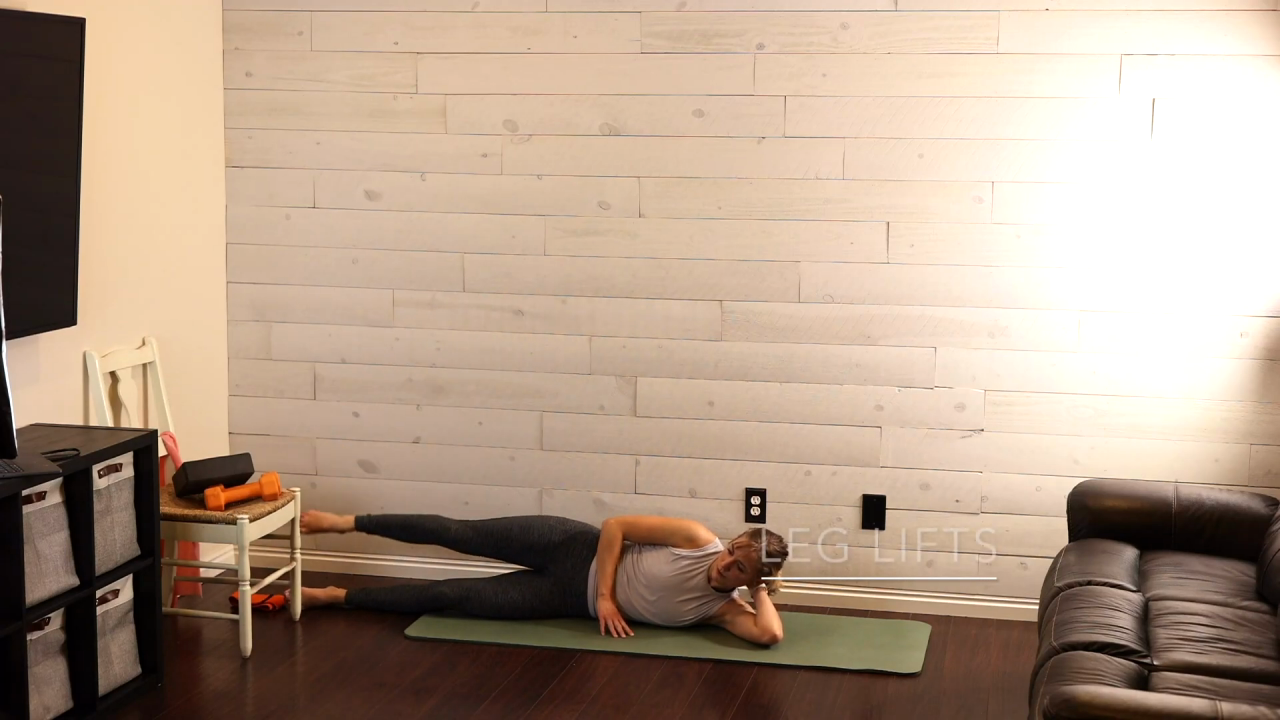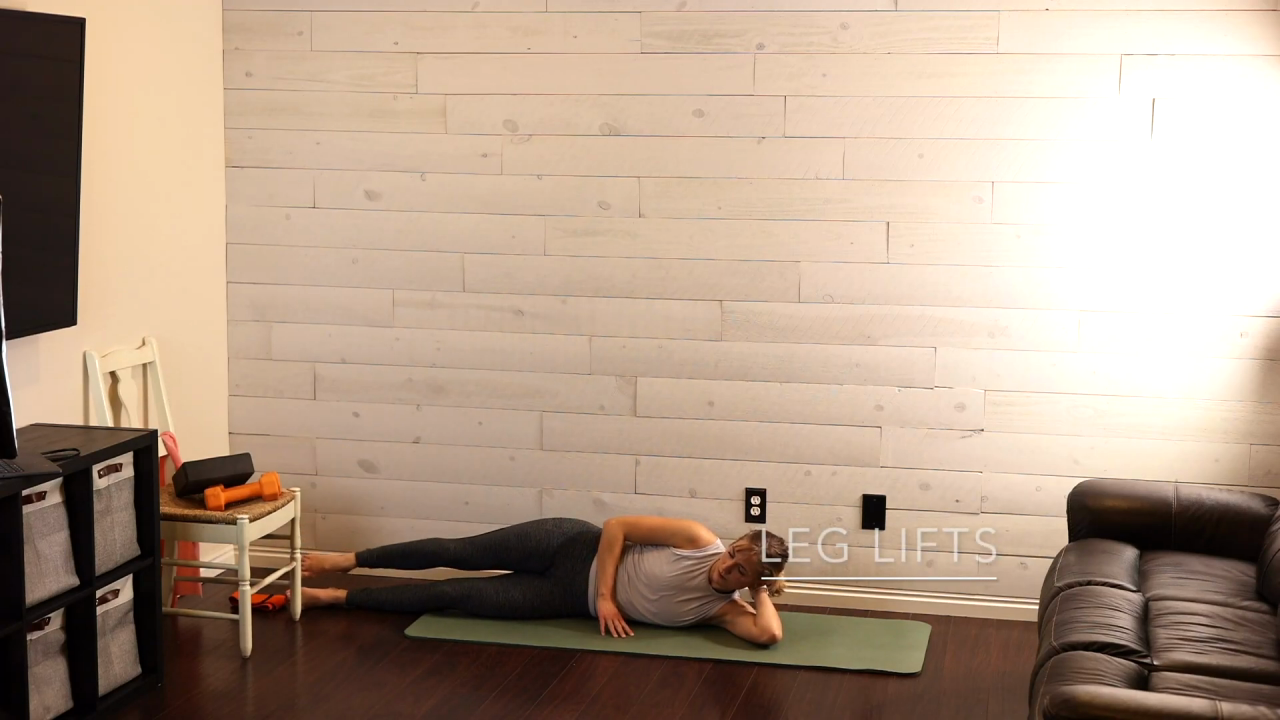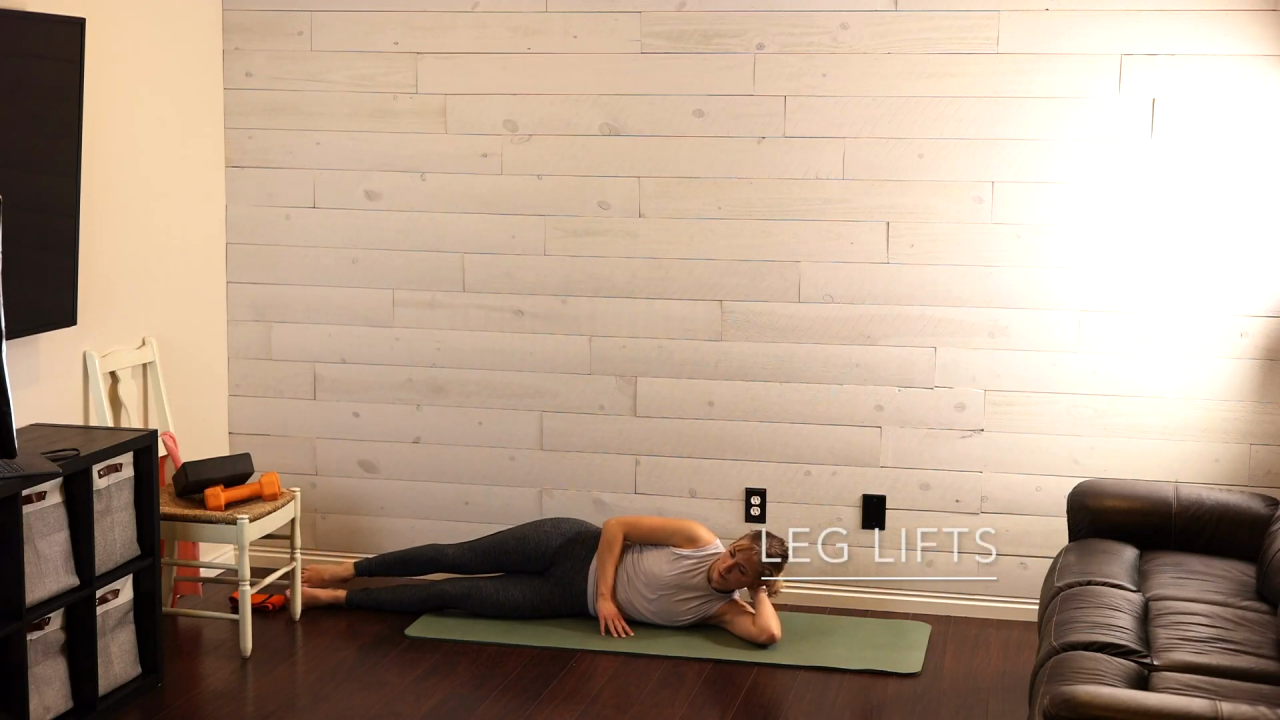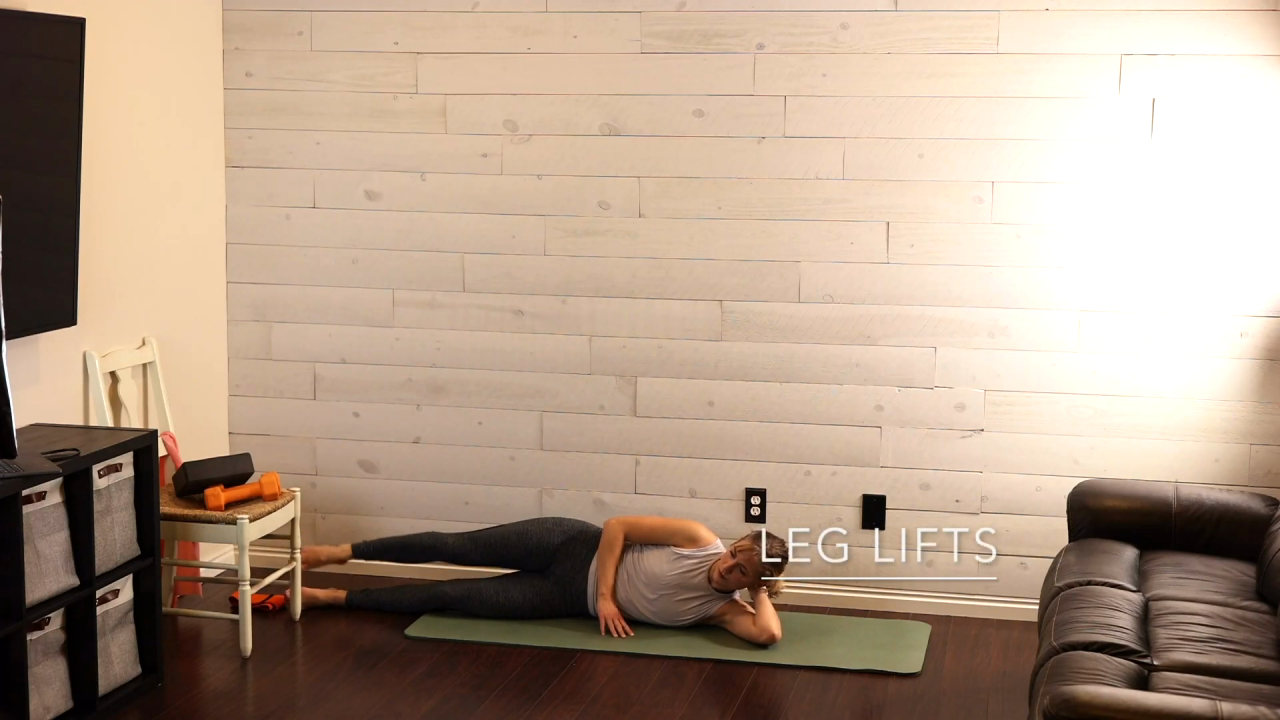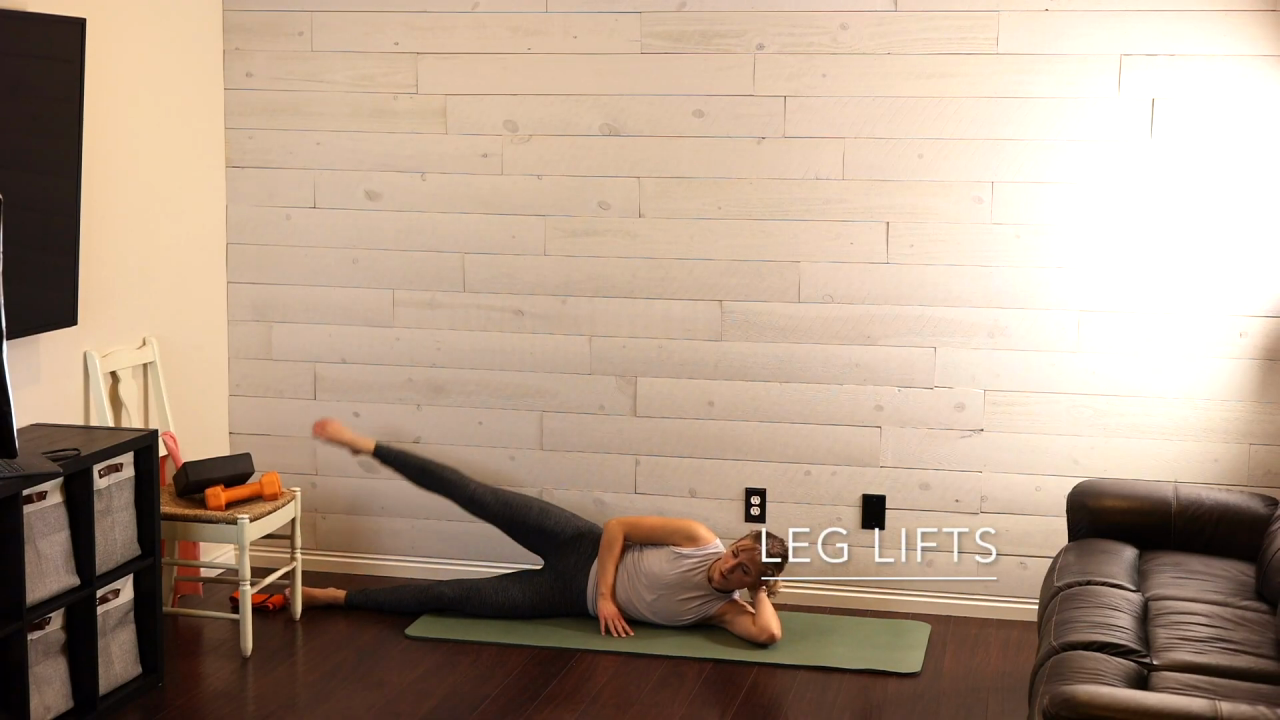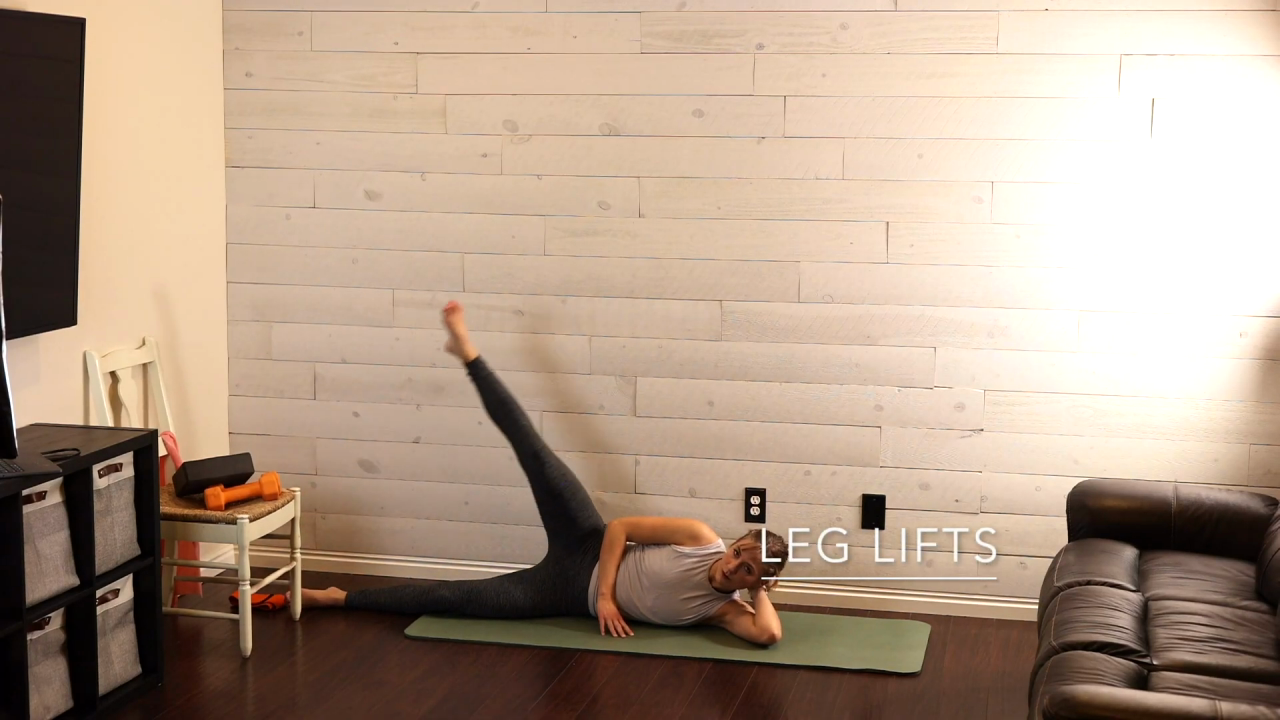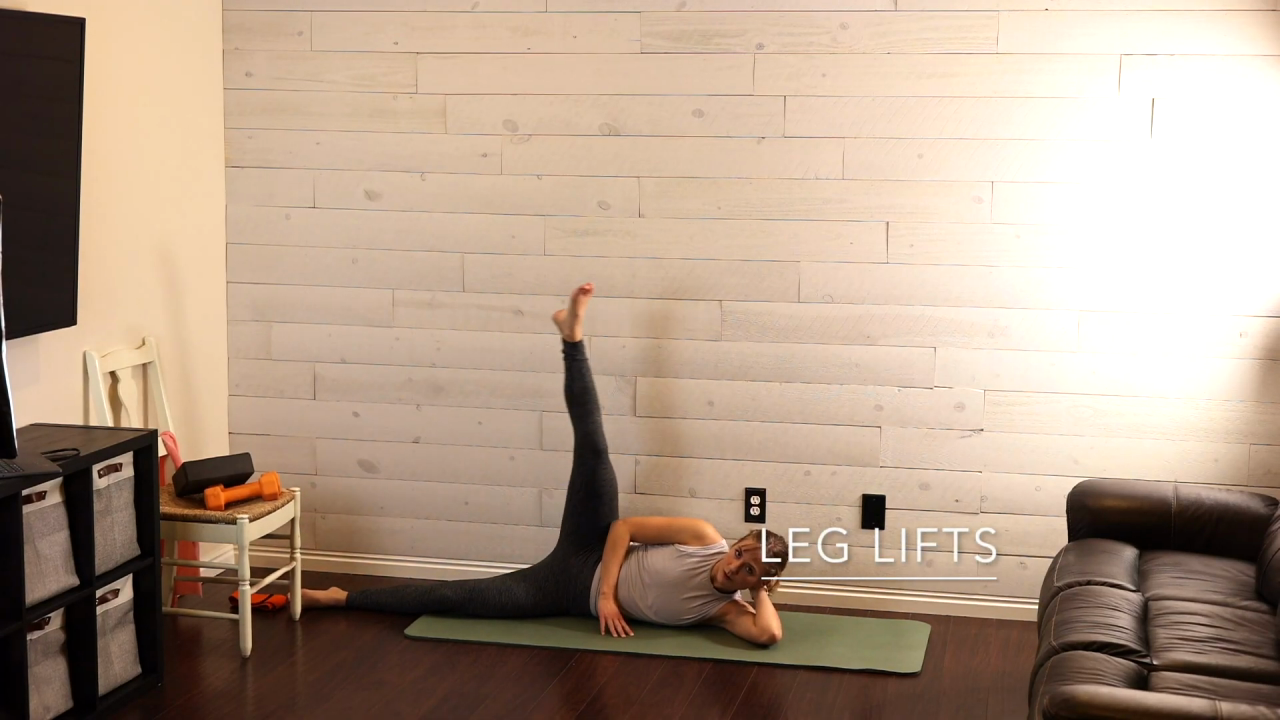
dt=0.2s
person 1, frame 1
left shoulder: (726, 610)
right shoulder: (699, 540)
left elbow: (771, 635)
right elbow: (615, 526)
left wrist: (761, 590)
right wrist: (606, 593)
left hip: (575, 600)
right hip: (576, 551)
left knee: (451, 596)
right knee: (461, 534)
left ankle: (336, 597)
right ankle: (347, 522)
person 1, frame 2
left shoulder: (723, 609)
right shoulder: (699, 539)
left elbow: (769, 633)
right elbow: (616, 525)
left wrist: (762, 589)
right wrist: (606, 593)
left hip: (573, 598)
right hip: (575, 549)
left knee: (452, 595)
right knee: (458, 553)
left ankle: (336, 597)
right ankle: (348, 560)
person 1, frame 3
left shoulder: (723, 608)
right shoulder: (698, 539)
left elbow: (768, 632)
right elbow: (616, 525)
left wrist: (760, 588)
right wrist: (606, 593)
left hip: (572, 597)
right hip: (574, 548)
left knee: (453, 595)
right knee: (457, 558)
left ankle: (337, 596)
right ankle: (346, 570)
person 1, frame 4
left shoulder: (723, 608)
right shoulder: (700, 540)
left elbow: (769, 634)
right elbow: (617, 525)
left wrist: (761, 589)
right wrist: (606, 593)
left hip: (572, 598)
right hip: (574, 548)
left knee: (452, 595)
right knee: (455, 547)
left ankle: (335, 597)
right ankle: (342, 552)
person 1, frame 5
left shoulder: (722, 607)
right shoulder: (699, 538)
left elbow: (769, 633)
right elbow: (616, 527)
left wrist: (760, 589)
right wrist: (605, 593)
left hip: (572, 598)
right hip: (579, 547)
left knee: (450, 598)
right knee: (477, 498)
left ankle: (335, 596)
right ankle: (366, 447)
person 1, frame 6
left shoulder: (723, 608)
right shoulder: (701, 537)
left elbow: (770, 633)
right elbow: (618, 527)
left wrist: (758, 589)
right wrist: (604, 593)
left hip: (575, 593)
right hip: (586, 547)
left knee: (455, 597)
right knee: (533, 448)
left ankle: (337, 597)
right ankle: (468, 352)
person 1, frame 7
left shoulder: (724, 608)
right shoulder: (704, 537)
right elbow: (623, 527)
left wrist: (760, 589)
right wrist: (607, 592)
left hip: (577, 597)
right hip: (589, 556)
left knee: (455, 598)
right knee: (592, 448)
left ankle: (338, 599)
right ankle: (573, 335)
